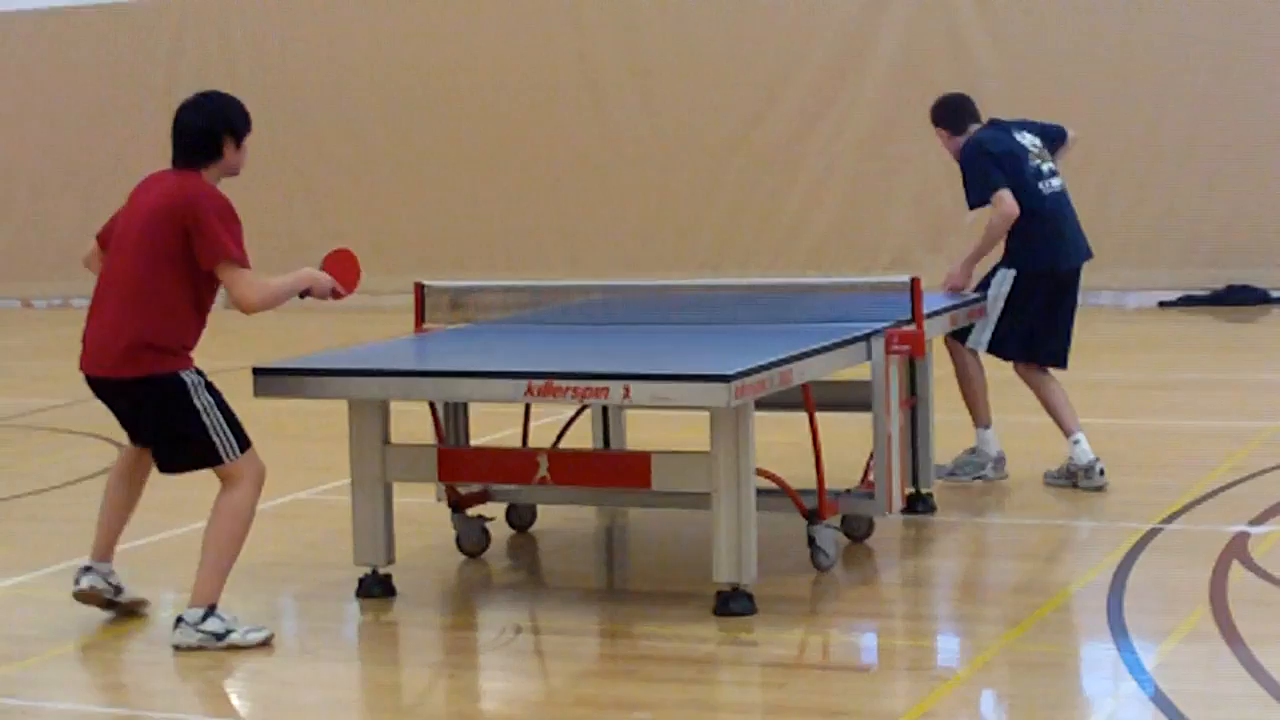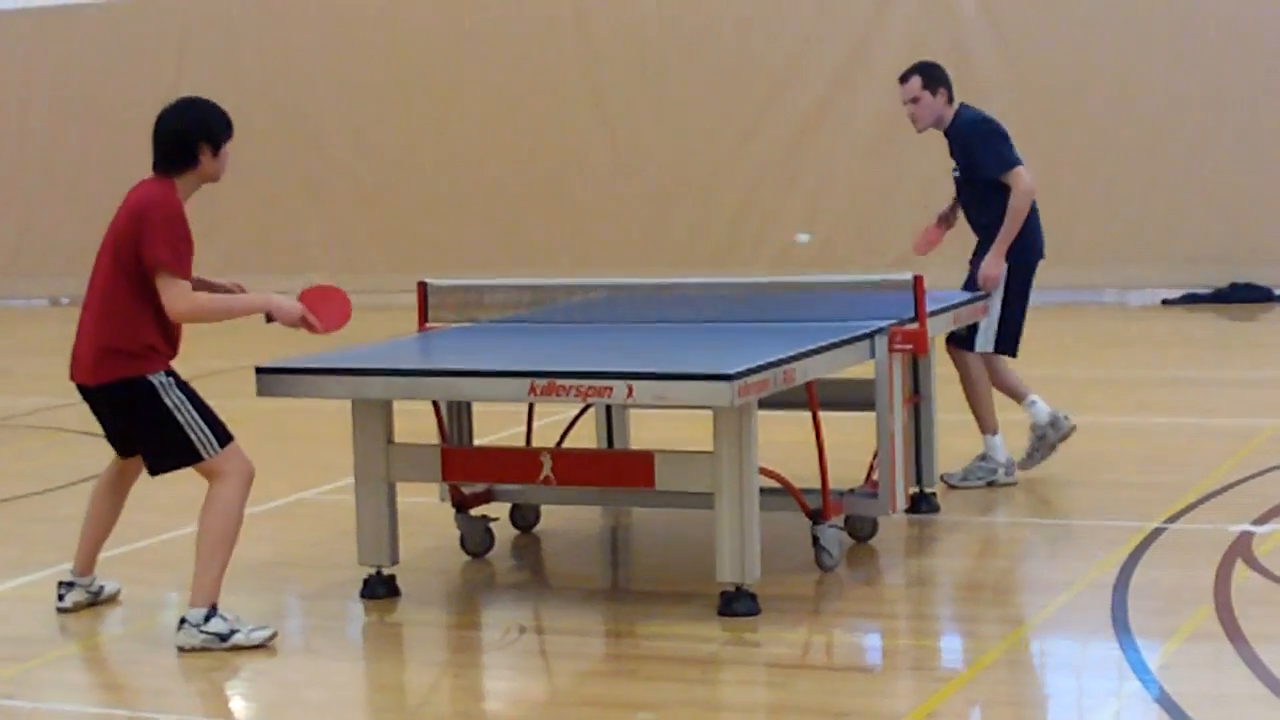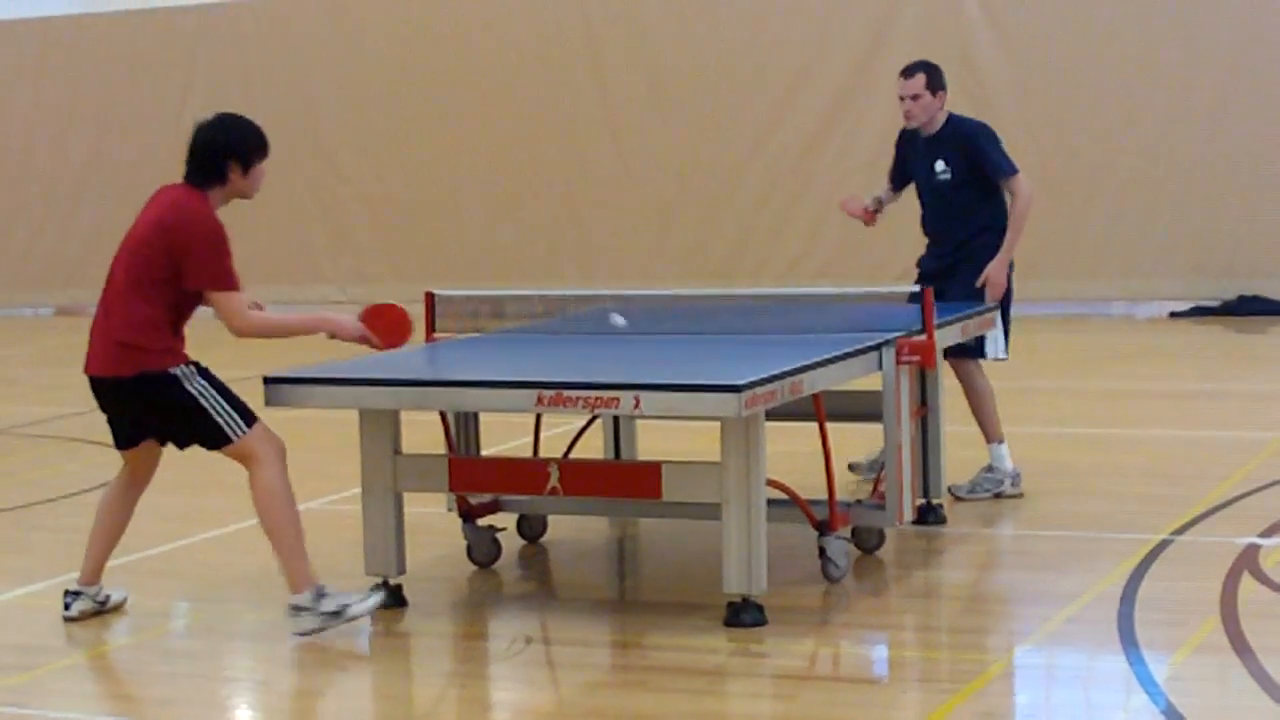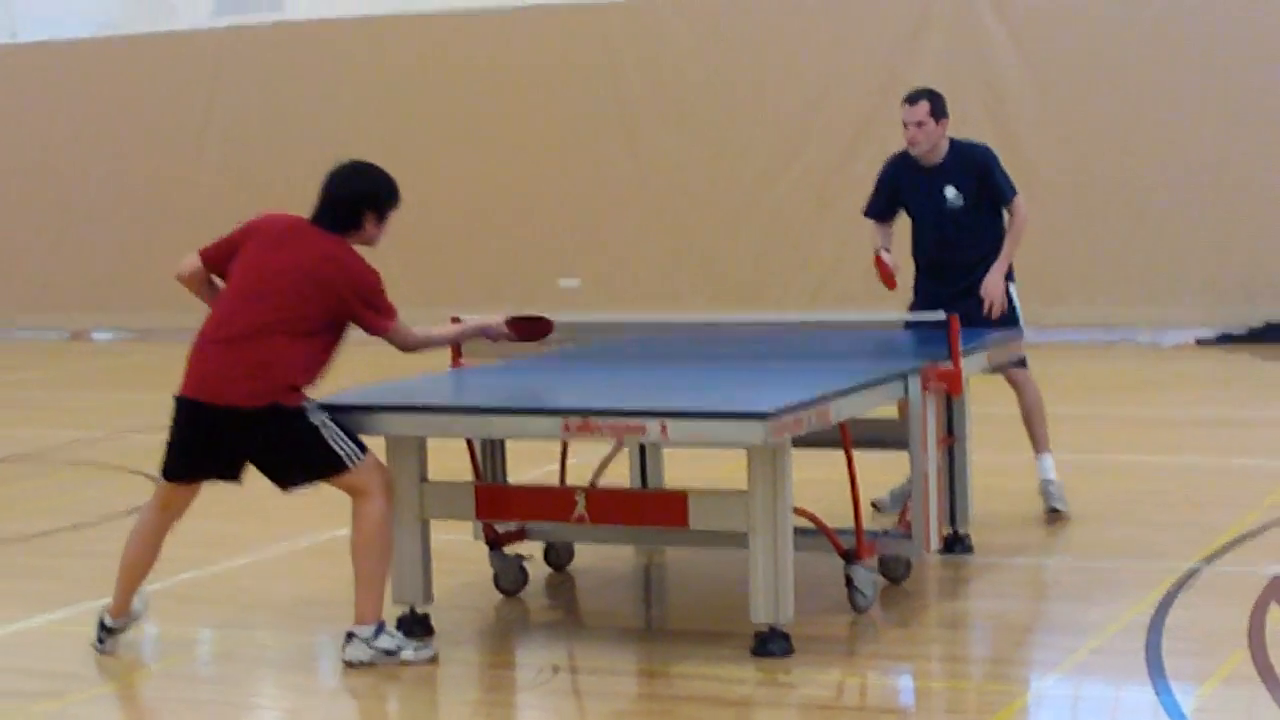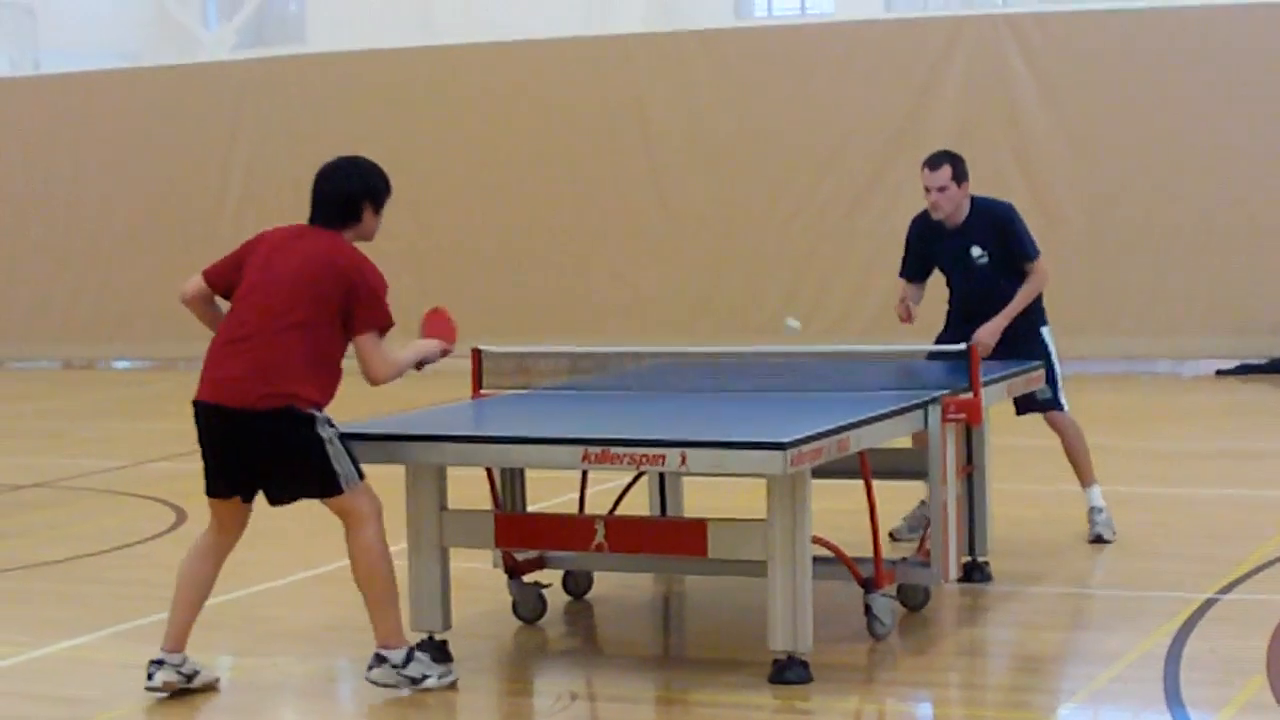
dt=0.3s
person 1, frame 1
left shoulder: (150, 188)
right shoulder: (207, 203)
left elbow: (95, 257)
right elbow: (249, 296)
right wrist: (306, 279)
left hip: (102, 358)
right hip: (155, 365)
left knee: (145, 447)
right knee: (245, 474)
left ankle: (96, 570)
right ankle: (200, 616)
person 1, frame 2
left shoulder: (146, 195)
right shoulder: (163, 209)
right elbow: (180, 308)
left wrist: (211, 286)
right wrist: (268, 303)
left hip: (98, 362)
right hip: (132, 368)
left knee: (128, 463)
right knee: (232, 471)
left ankle: (78, 582)
right ankle: (201, 617)
person 1, frame 3
left shoulder: (169, 198)
right shoulder: (201, 224)
right elbow: (245, 324)
left wrist: (216, 303)
right wrist: (327, 324)
left hip: (106, 362)
right hip: (148, 364)
left knee: (139, 466)
right knee: (264, 452)
left ankle: (86, 592)
right ankle: (308, 598)
person 1, frame 4
left shoulder: (265, 229)
right shoulder: (353, 274)
left elbow: (189, 271)
right elbow: (406, 340)
right wrist: (474, 328)
left hip: (200, 389)
right hip: (267, 400)
left knee: (168, 500)
right knee: (373, 485)
left ankle: (113, 619)
right ankle: (366, 633)
person 1, frame 5
left shoulder: (268, 242)
right shoulder: (358, 272)
left elbow: (193, 296)
right elbow: (377, 372)
right wrist: (419, 349)
left hip: (215, 400)
right hip: (280, 407)
left knee: (225, 524)
right knee: (363, 514)
left ankle: (169, 661)
right ankle: (392, 656)
person 2, frame 1
left shoulder: (974, 151)
right shoulder: (1016, 130)
left elbow: (1008, 212)
right elbow: (1067, 137)
left wrist: (966, 265)
left hip: (1031, 259)
right hip: (1066, 255)
left knee: (963, 341)
right knee: (1029, 362)
left ankle: (986, 451)
right ankle: (1083, 459)
person 2, frame 2
left shoulder: (972, 128)
right shoulder: (964, 126)
left elbow: (1023, 185)
left wrist: (996, 255)
right wrist: (955, 208)
left hip: (1008, 250)
right hip: (1010, 248)
left knee: (962, 346)
right knee: (977, 348)
left ankle: (996, 458)
right ankle: (1044, 417)
person 2, frame 3
left shoulder: (972, 135)
right shoulder: (908, 140)
left elbow: (1021, 191)
right elbow: (898, 184)
left wrist: (1002, 260)
right wrist: (879, 201)
left hip: (980, 262)
right hip: (938, 261)
left knee: (965, 358)
left ankle: (1002, 470)
person 2, frame 4
left shoulder: (978, 159)
right shoulder: (898, 169)
left elbow: (1018, 212)
right elbow: (881, 219)
left wrist: (998, 272)
right wrist: (884, 250)
left hip: (986, 283)
right hip: (934, 288)
left knee: (1016, 371)
left ankle: (1048, 476)
person 2, frame 5
left shoulder: (998, 216)
right shoulder: (922, 229)
left elbow: (1037, 273)
right elbow: (911, 283)
left wrist: (998, 325)
right wrist: (907, 305)
left hip: (1020, 326)
right hip: (962, 329)
left knee: (1056, 415)
left ankle: (1096, 505)
right ankle: (928, 507)
